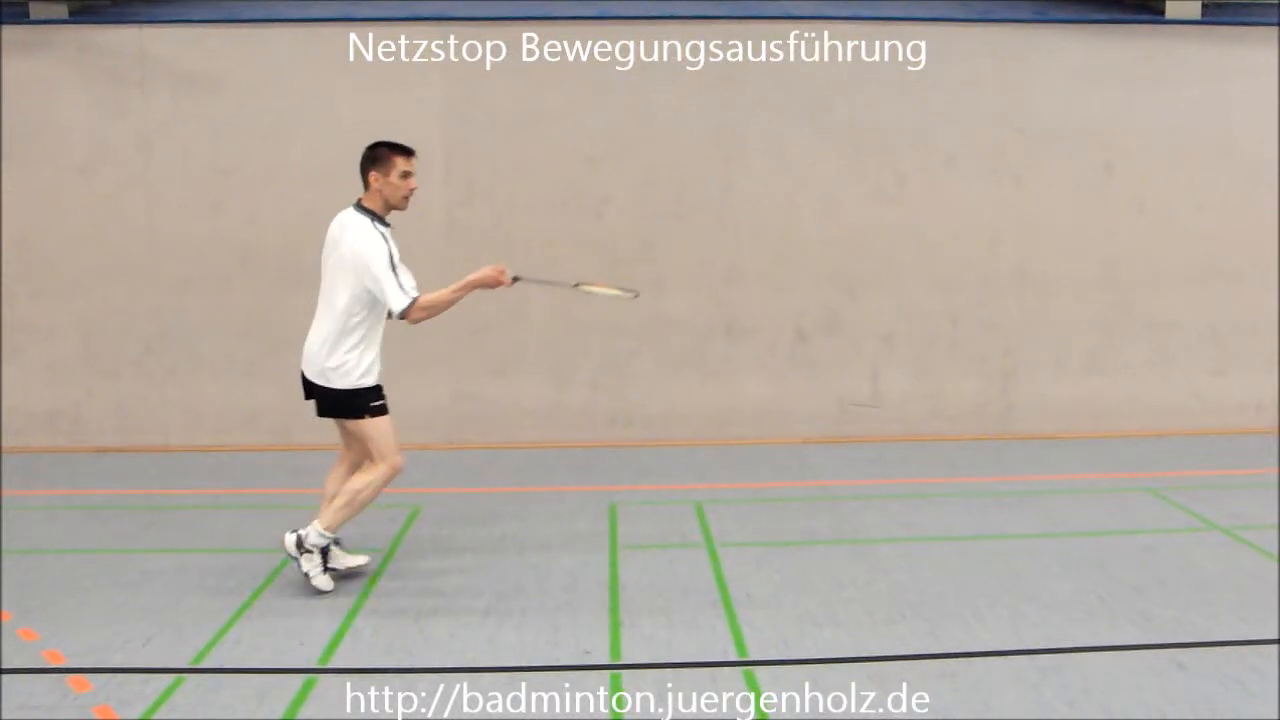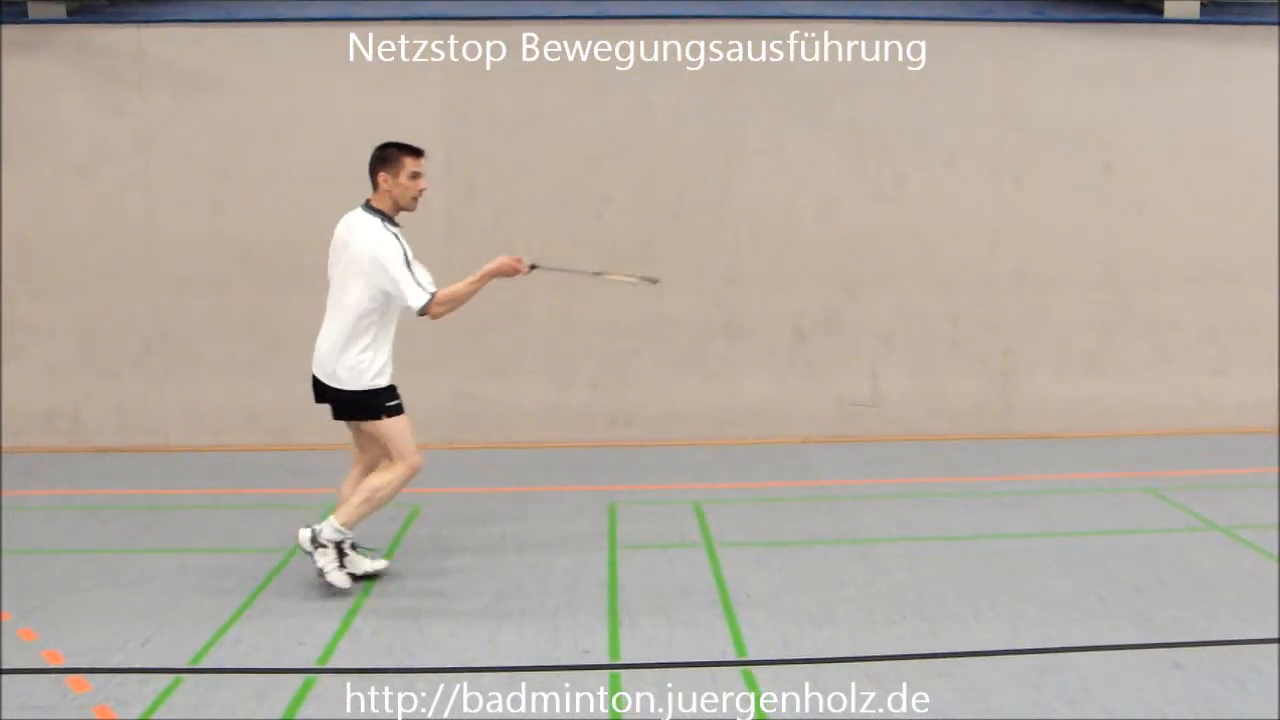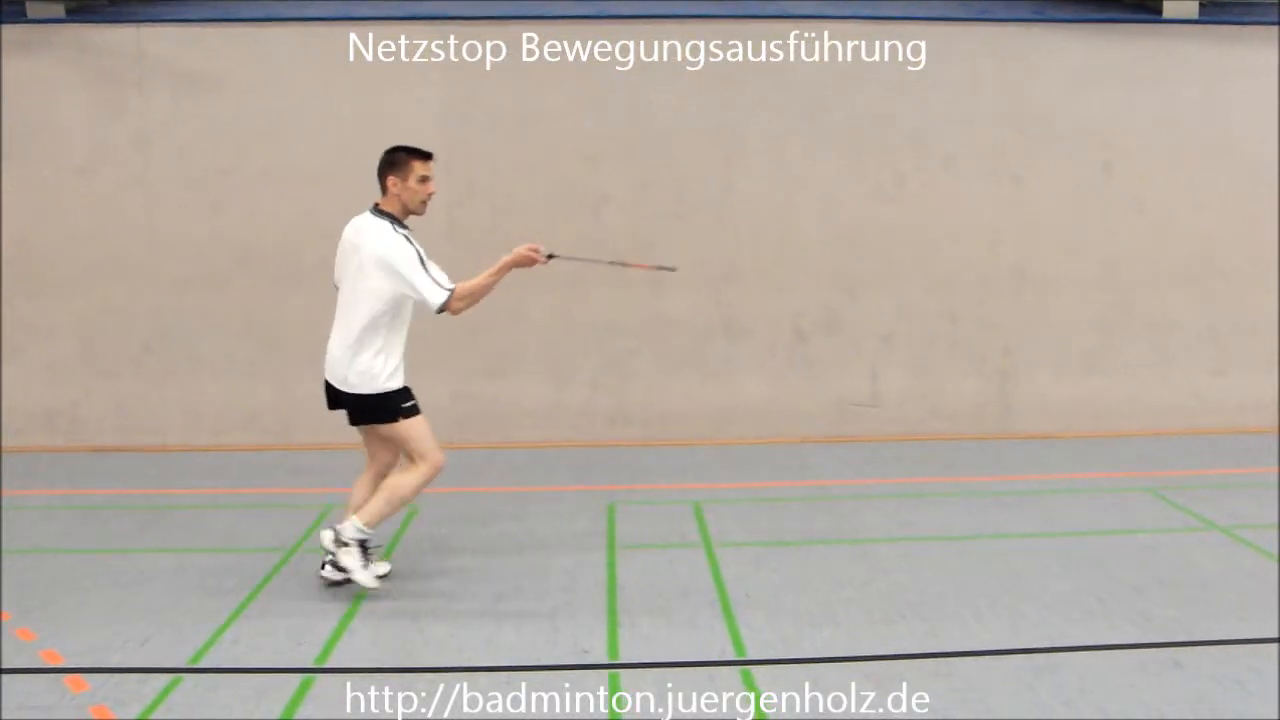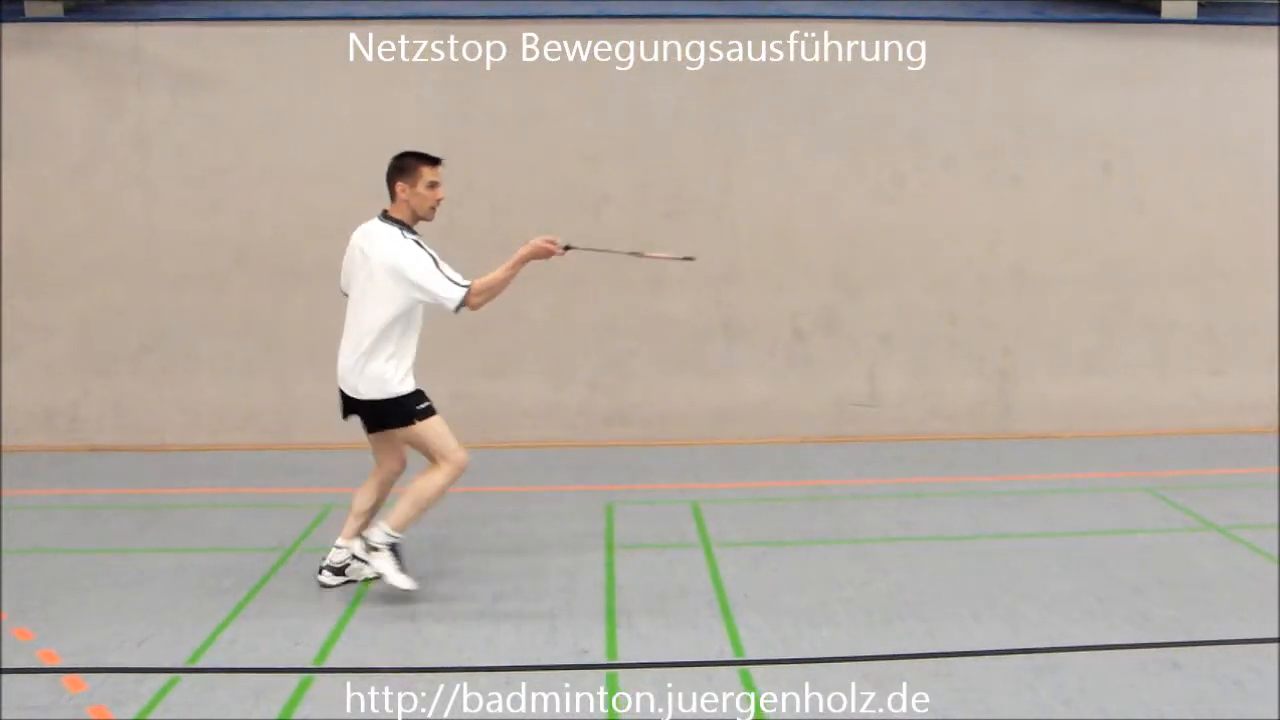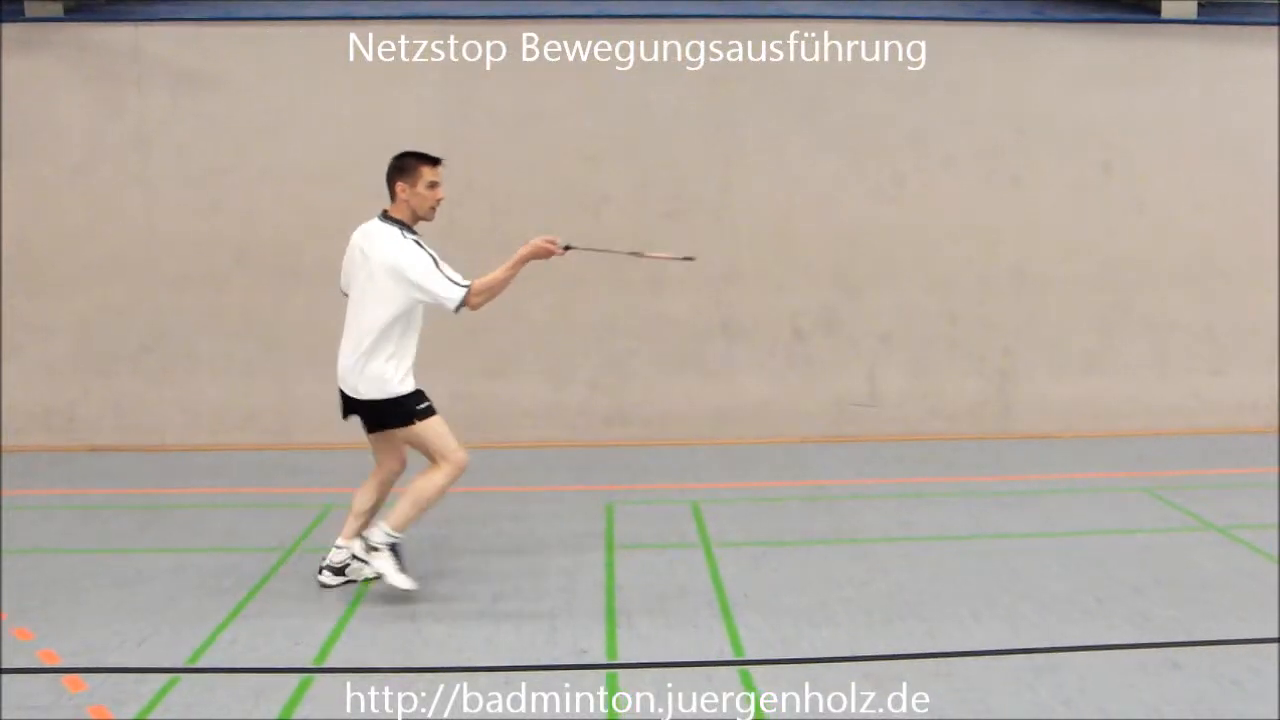
dt=0.1s
person 1, frame 1
left shoulder: (345, 222)
right shoulder: (371, 240)
right elbow: (413, 310)
left wrist: (381, 306)
right wrist: (474, 282)
left hip: (327, 363)
right hip: (346, 371)
left knee: (357, 453)
right knee: (387, 462)
left ankle: (320, 544)
right ankle: (313, 537)
person 1, frame 2
left shoulder: (351, 223)
right shoulder: (382, 243)
right elbow: (433, 305)
right wrist: (491, 272)
left hip: (336, 366)
right hip: (358, 373)
left knee: (371, 456)
right knee: (405, 461)
left ankle: (335, 548)
right ankle: (329, 533)
person 1, frame 3
left shoulder: (358, 228)
right shoulder: (394, 246)
right elbow: (452, 302)
right wrist: (508, 264)
left hip: (349, 370)
right hip: (371, 377)
left knee: (383, 460)
right knee: (428, 461)
left ankle: (343, 552)
right ankle: (352, 533)
person 1, frame 4
left shoulder: (365, 235)
right shoulder: (406, 252)
right elbow: (471, 298)
right wrist: (523, 257)
left hip: (360, 376)
right hip: (384, 383)
left knee: (390, 466)
right knee: (451, 460)
left ankle: (340, 558)
right ankle: (381, 540)
person 1, frame 5
left shoulder: (365, 235)
right shoulder: (407, 252)
left elbow: (349, 288)
right elbow: (472, 297)
right wrist: (524, 256)
left hip: (360, 377)
right hip: (384, 383)
left knee: (389, 466)
right knee: (451, 460)
left ankle: (340, 558)
right ankle: (383, 540)
